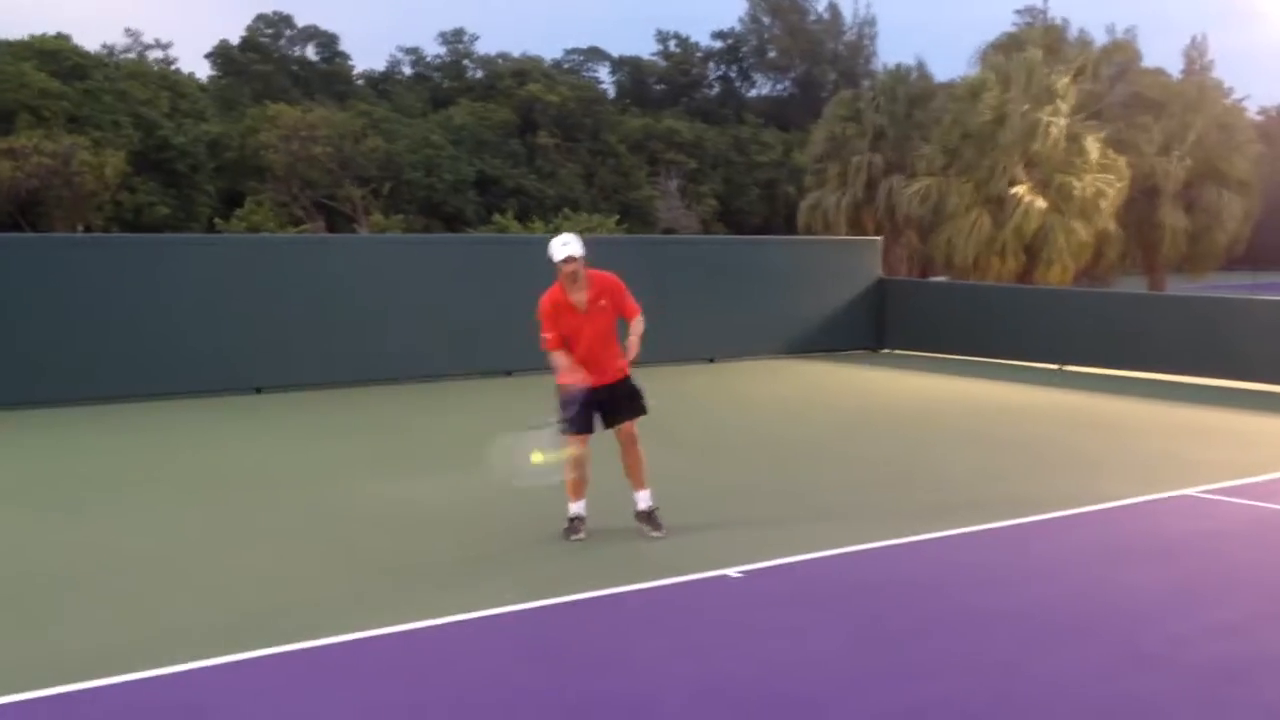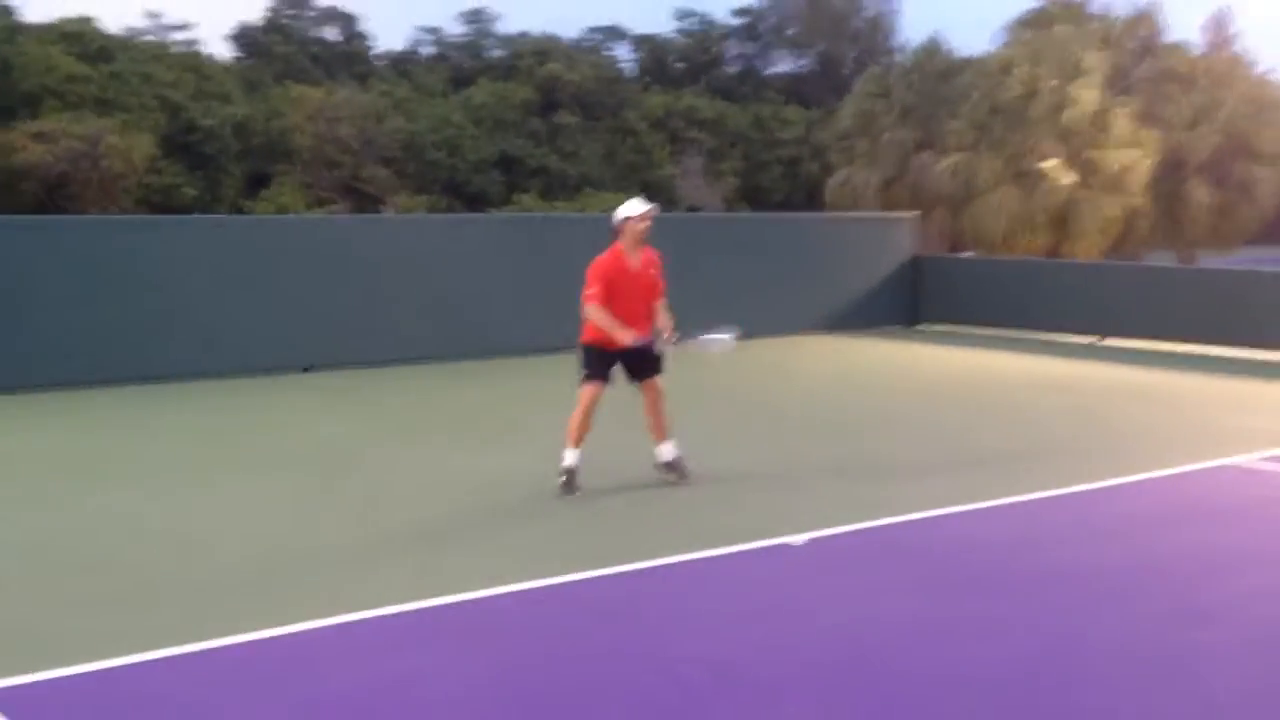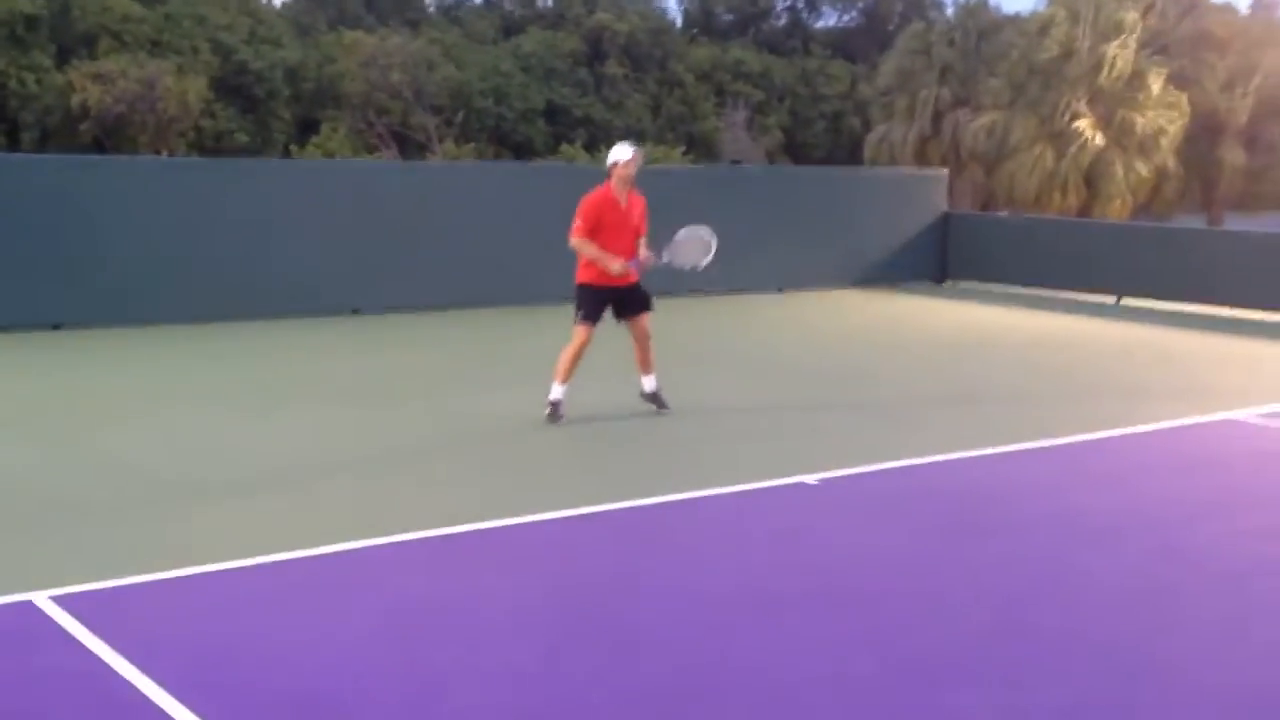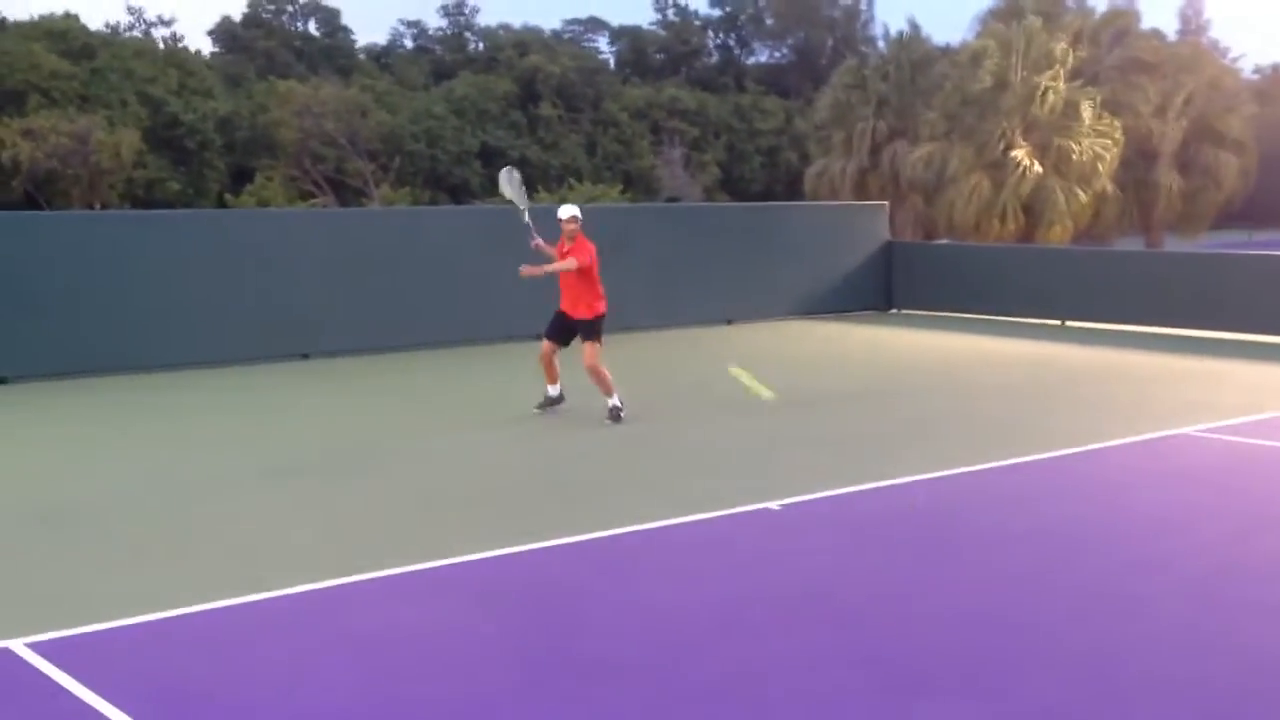
dt=1s
person 1, frame 1
left shoulder: (609, 282)
right shoulder: (550, 303)
left elbow: (635, 314)
right elbow: (554, 350)
left wrist: (634, 339)
right wrist: (570, 372)
left hip: (615, 376)
right hip: (577, 382)
left knee: (629, 439)
right knee: (577, 448)
left ankle: (645, 508)
right ankle: (576, 515)
person 1, frame 2
left shoulder: (653, 261)
right shoulder: (604, 264)
left elbow: (657, 298)
right elbow: (589, 309)
left wrist: (663, 320)
right wrist: (617, 332)
left hip: (638, 340)
right hip: (601, 341)
left knee: (655, 396)
right knee: (588, 400)
left ankle: (668, 457)
right ankle: (569, 465)
person 1, frame 3
left shoulder: (639, 202)
right shoulder: (594, 200)
right elbow: (576, 240)
left wrist: (642, 251)
right wrist: (608, 262)
left hip: (626, 281)
right hip: (593, 281)
left knee: (643, 334)
right knee: (580, 340)
left ankle: (650, 388)
right ankle: (555, 398)
person 1, frame 4
left shoulder: (585, 247)
right shoulder: (564, 243)
left elbow: (572, 264)
left wrist: (541, 269)
right wrist: (543, 247)
left hip: (590, 313)
right hip: (567, 311)
left knee: (591, 364)
right knee: (545, 352)
left ankle: (615, 404)
right ankle: (554, 394)
